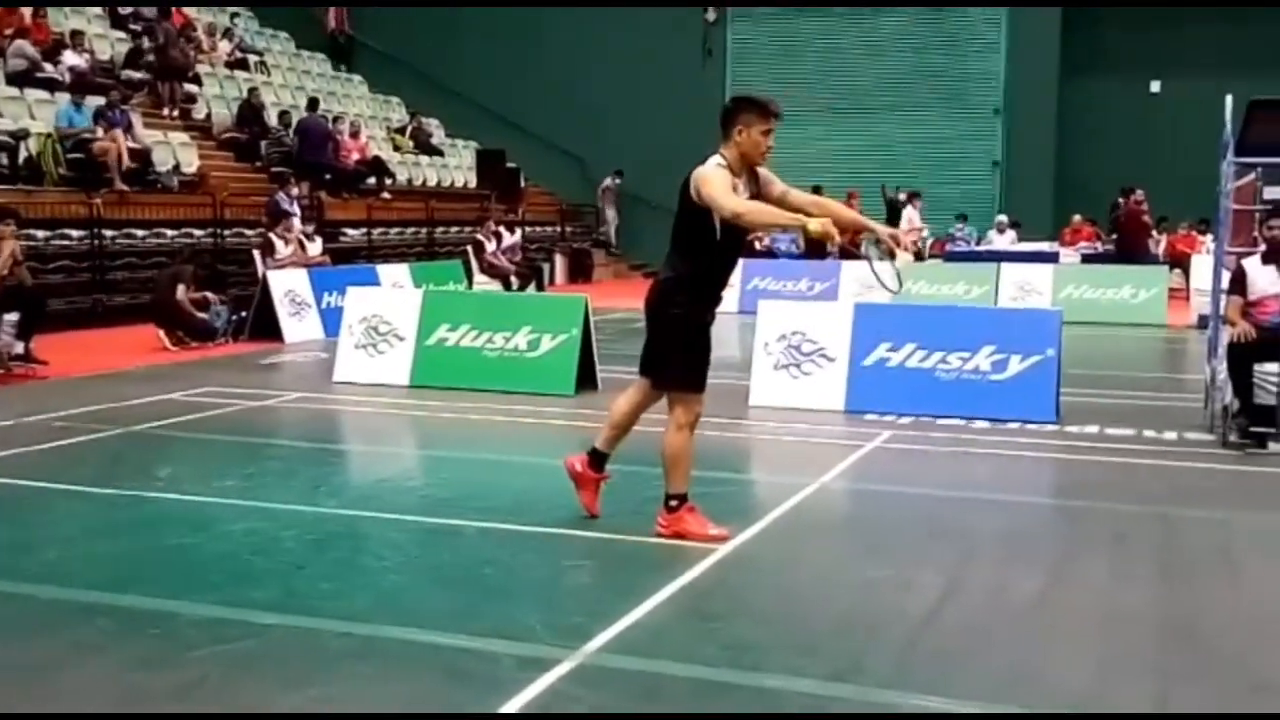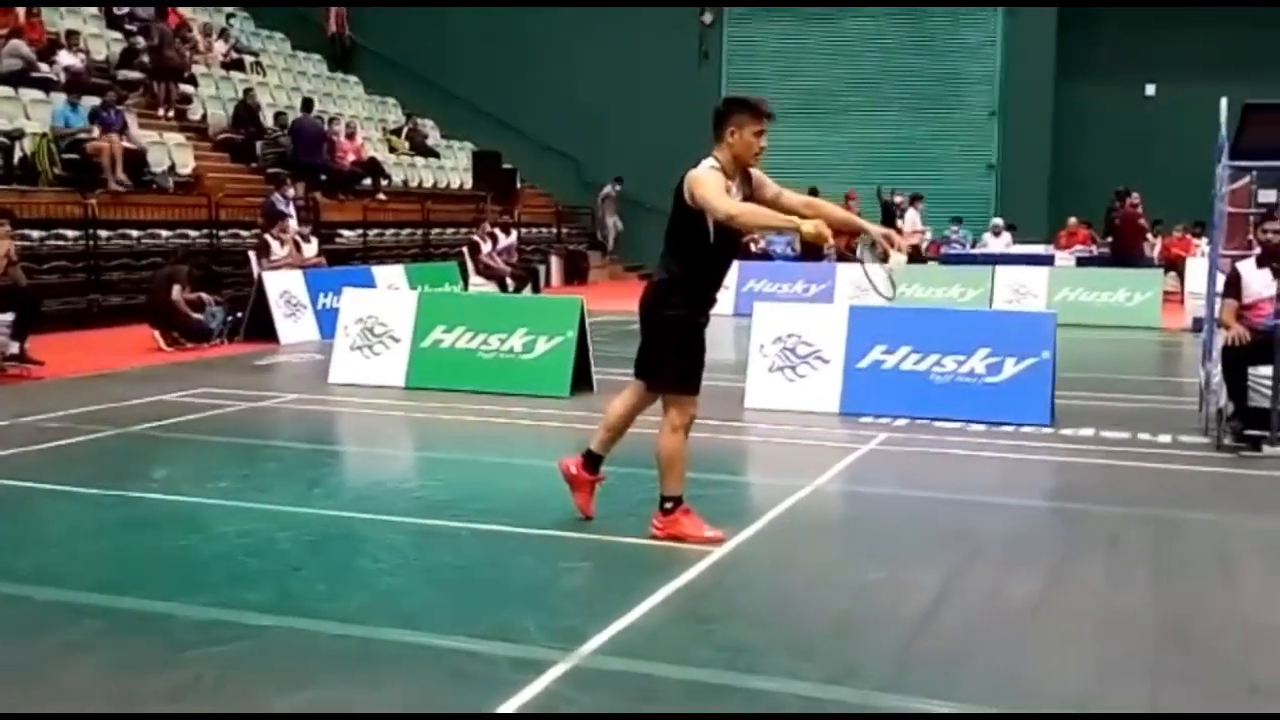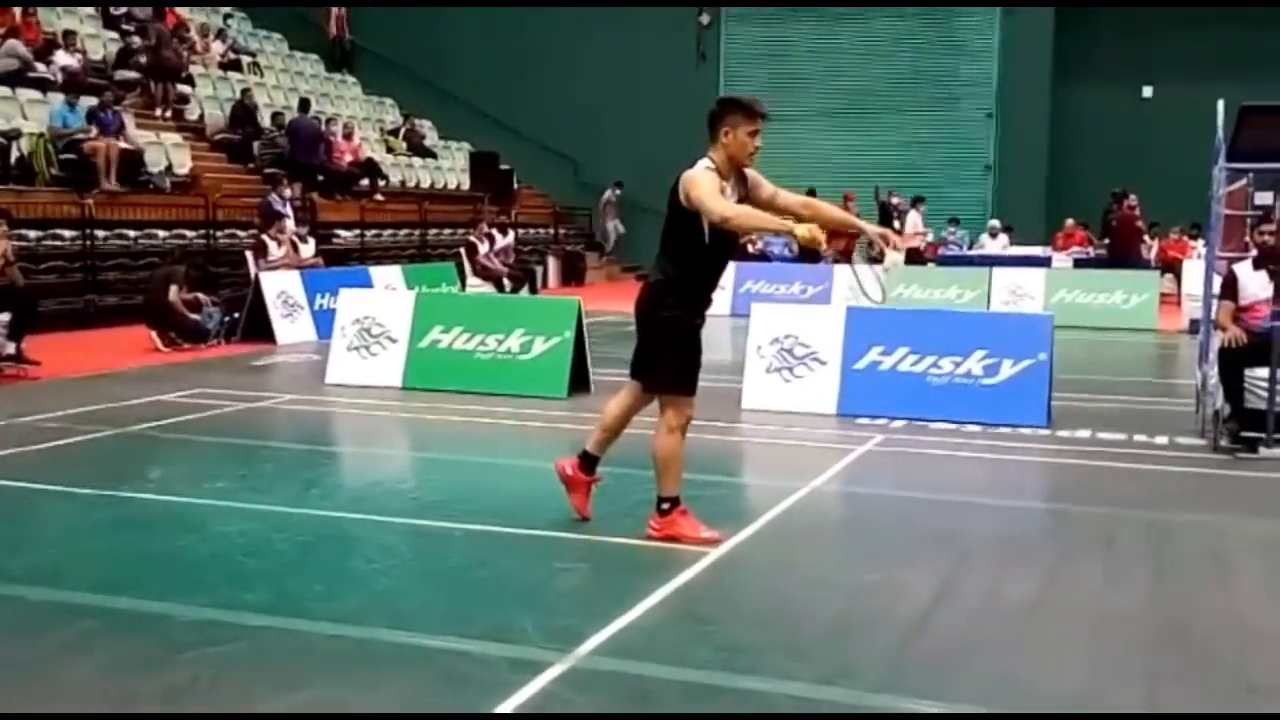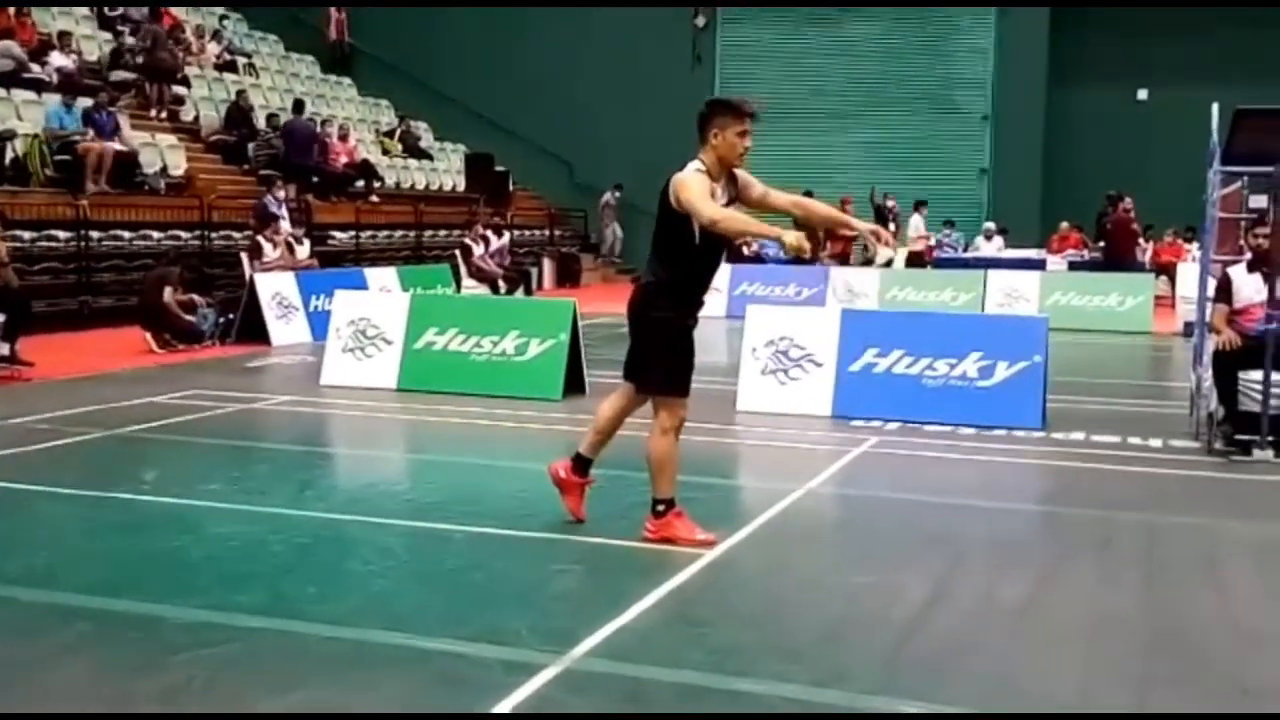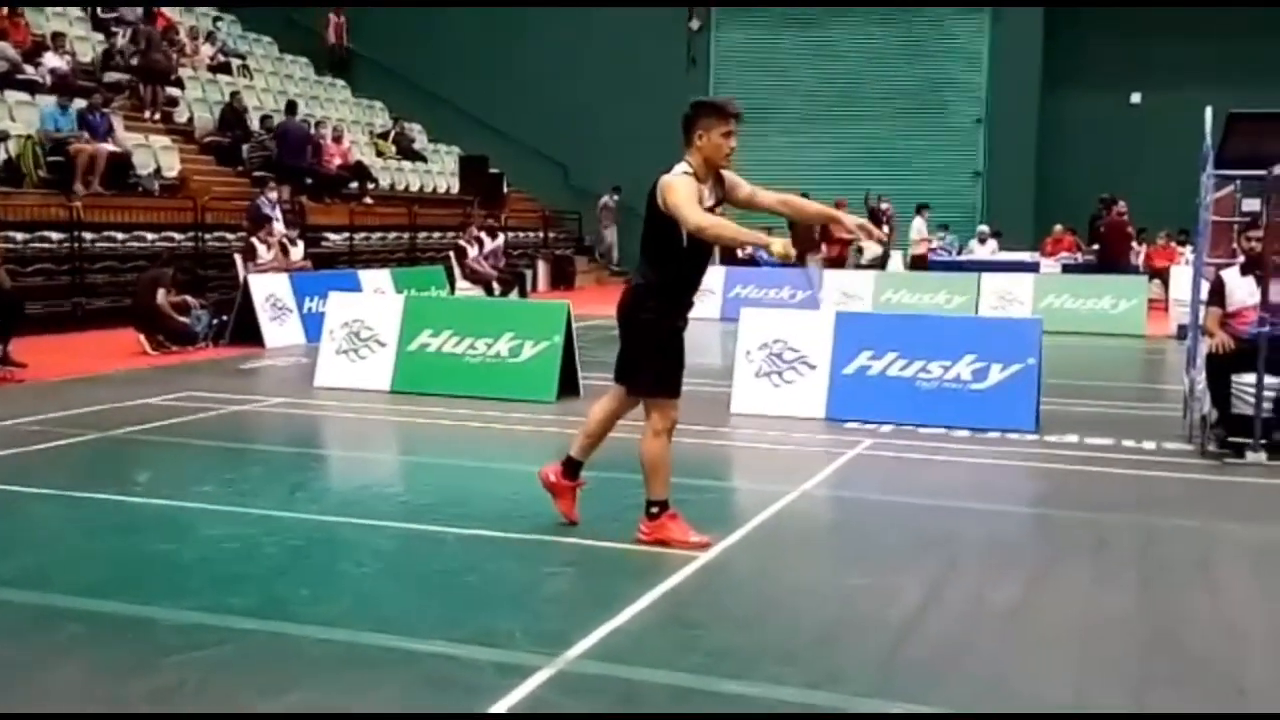
dt=0.1s
person 1, frame 1
left shoulder: (756, 178)
right shoulder: (710, 175)
left elbow: (810, 201)
right elbow: (736, 210)
left wrist: (873, 226)
right wrist: (804, 224)
left hip: (691, 304)
right hip: (679, 304)
left knee: (648, 388)
right knee: (685, 408)
left ankle: (591, 464)
right ankle: (676, 511)
person 1, frame 2
left shoulder: (749, 180)
right shoulder: (703, 178)
left elbow: (804, 203)
right elbow: (730, 212)
left wrist: (867, 227)
right wrist: (798, 225)
left hip: (686, 306)
right hip: (673, 306)
left knee: (643, 391)
right knee: (680, 411)
left ankle: (585, 466)
right ankle: (671, 514)
person 1, frame 3
left shoulder: (745, 181)
right shoulder: (698, 180)
left elbow: (800, 204)
right elbow: (725, 215)
left wrist: (863, 226)
right wrist: (792, 228)
left hip: (679, 307)
right hip: (669, 307)
left knee: (639, 392)
right knee: (676, 412)
left ankle: (581, 467)
right ankle: (668, 515)
person 1, frame 4
left shoulder: (736, 182)
right shoulder: (688, 182)
left elbow: (792, 203)
right elbow: (714, 218)
left wrist: (854, 223)
right wrist: (780, 235)
left hip: (673, 309)
right hip: (661, 309)
left knee: (632, 394)
right knee: (670, 414)
left ankle: (575, 469)
right ankle: (663, 517)
person 1, frame 5
left shoulder: (722, 183)
right shoulder: (676, 184)
left elbow: (780, 202)
right elbow: (701, 225)
left wrist: (842, 218)
right wrist: (766, 241)
left hip: (661, 310)
right hip: (652, 311)
left knee: (623, 396)
right knee: (662, 416)
left ankle: (565, 472)
right ankle: (657, 518)
person 2, frame 1
right shoulder: (1246, 267)
right elbow: (1232, 310)
right wrist: (1239, 323)
right hip: (1259, 334)
right knee: (1237, 347)
right ankle: (1246, 408)
person 2, frame 2
right shoulder: (1241, 270)
right elbow: (1227, 313)
right wrist: (1234, 325)
right hip: (1254, 336)
right knee: (1231, 351)
right ankle: (1240, 411)
person 2, frame 3
right shoulder: (1238, 272)
right elbow: (1223, 314)
right wrist: (1230, 327)
right hip: (1250, 338)
right knee: (1228, 353)
right ankle: (1237, 413)
person 2, frame 4
right shoulder: (1232, 274)
right elbow: (1217, 317)
right wrist: (1224, 330)
right hip: (1245, 341)
right knee: (1222, 354)
right ankle: (1230, 415)
person 2, frame 5
right shoulder: (1225, 278)
right elbow: (1210, 320)
right wrist: (1218, 333)
right hip: (1238, 345)
right knee: (1215, 358)
right ankle: (1223, 417)
